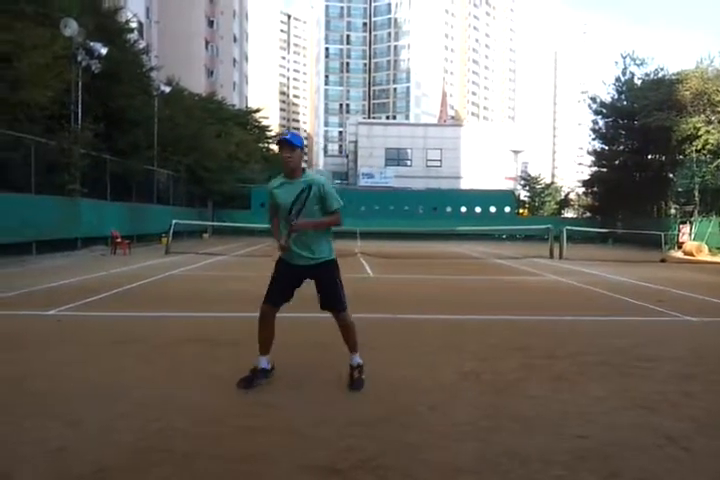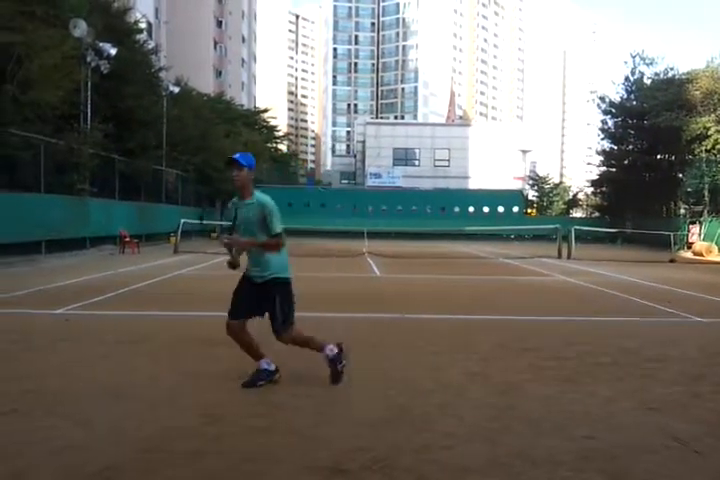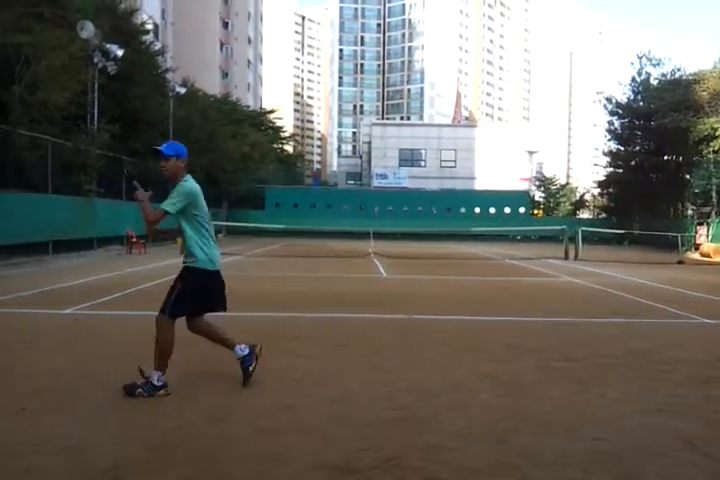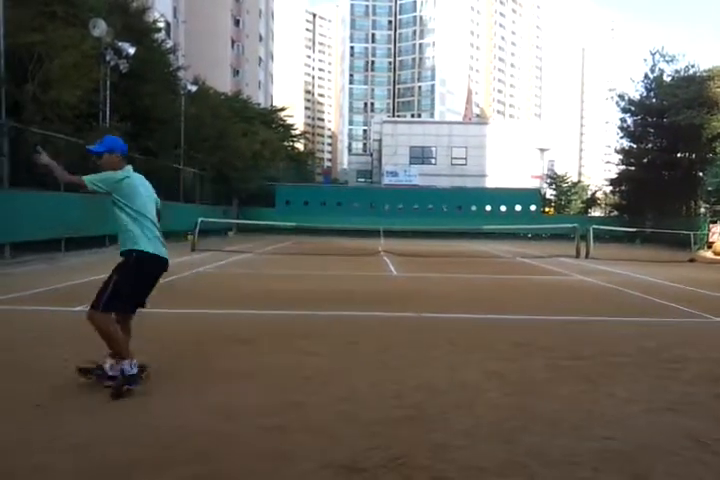
dt=0.3s
person 1, frame 1
left shoulder: (319, 183)
right shoulder: (274, 187)
left elbow: (336, 218)
left wrist: (310, 223)
right wrist: (279, 238)
left hip: (321, 258)
right hip: (290, 259)
left knee: (340, 313)
right knee: (267, 310)
left ankle: (355, 363)
right ankle: (263, 366)
person 1, frame 2
left shoulder: (264, 203)
right shoulder: (233, 205)
left elbow: (278, 241)
left wrist: (244, 241)
right wrist: (234, 254)
left hip: (274, 274)
right hip: (252, 274)
left knee: (285, 334)
right knee: (233, 326)
left ankle: (332, 352)
right ankle: (266, 367)
person 1, frame 3
left shoulder: (186, 188)
right shoulder: (184, 188)
left elbow: (152, 219)
left wrist: (143, 200)
left hip: (199, 265)
right hip: (206, 264)
left knee: (165, 319)
right knee: (195, 321)
left ankle: (157, 381)
right ankle: (244, 352)
person 1, frame 4
left shoulder: (116, 179)
right shoulder: (142, 182)
left elbow: (70, 180)
right elbow: (156, 216)
left wrist: (49, 163)
left hip: (141, 256)
right hip: (158, 257)
left knee: (97, 313)
right knee: (121, 311)
left ankle: (129, 369)
right ankle: (114, 367)
